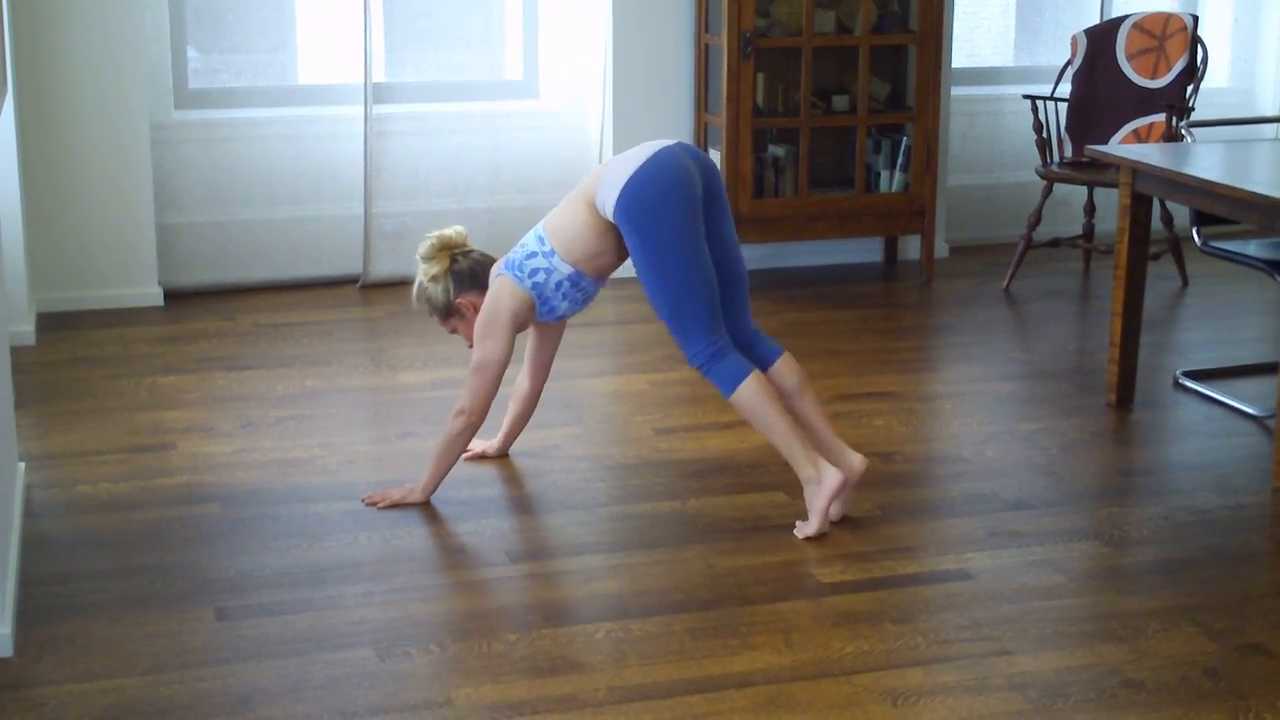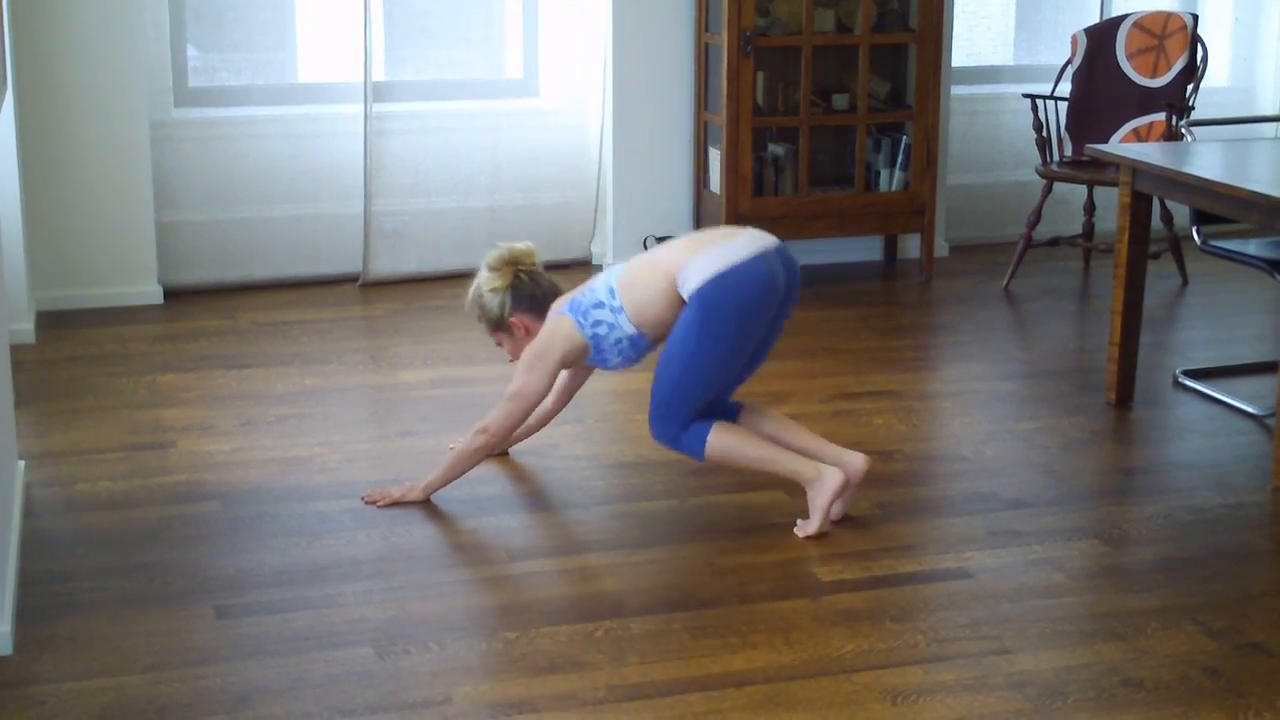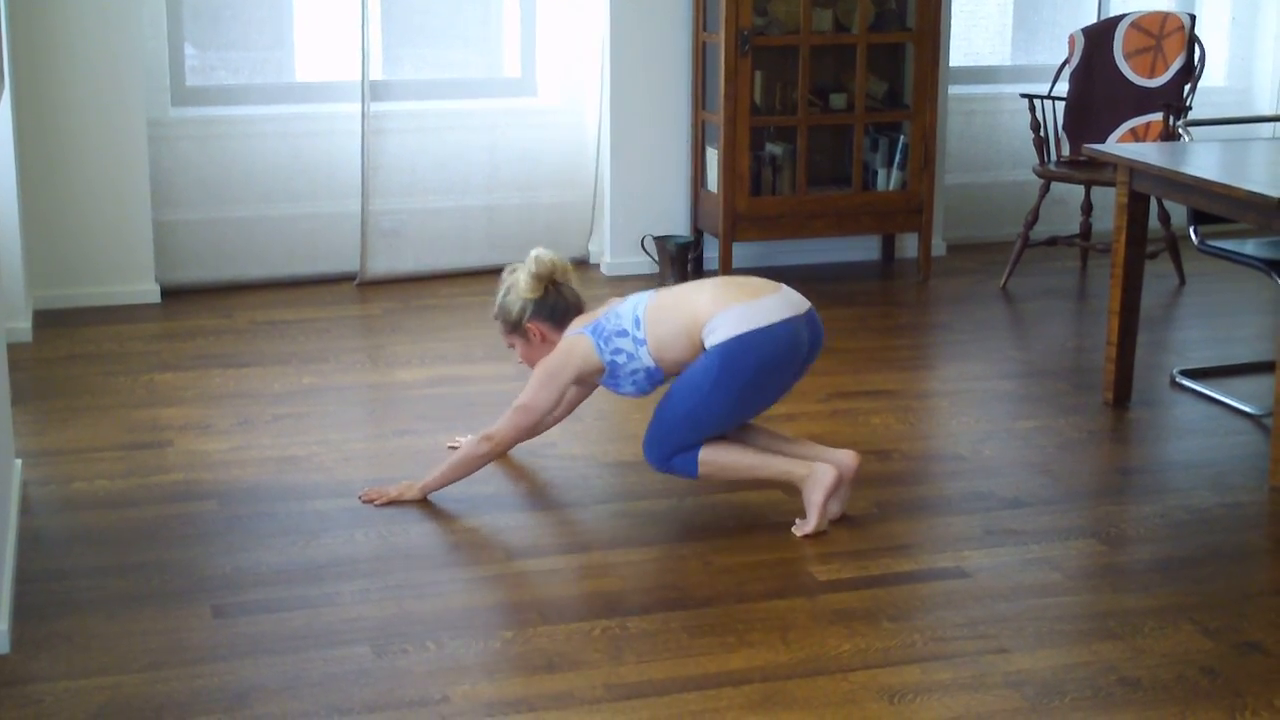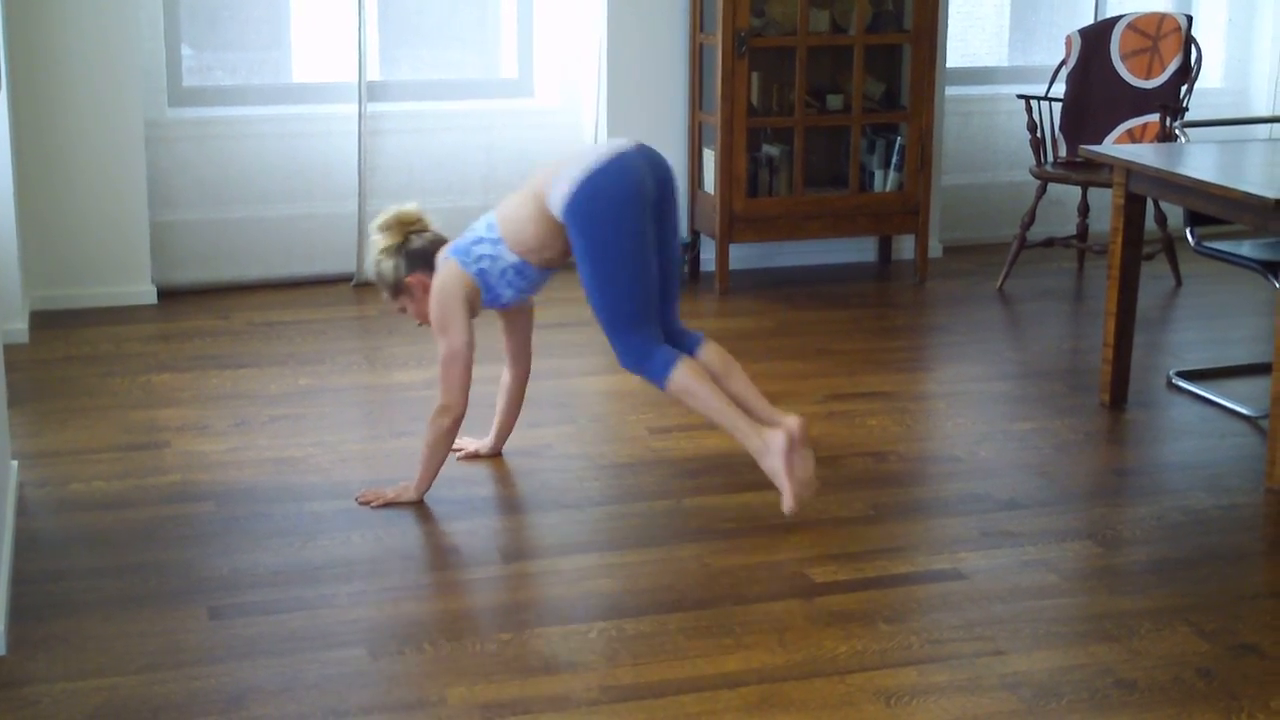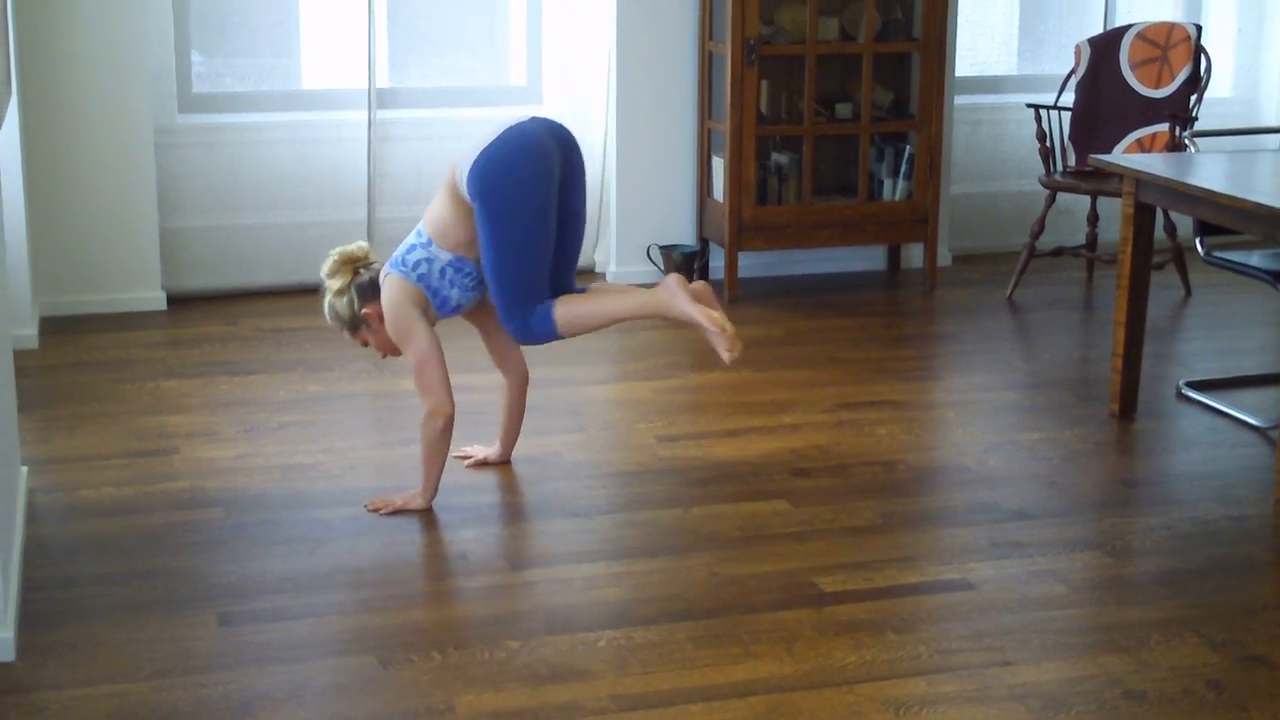
dt=0.3s
person 1, frame 1
left shoulder: (501, 300)
right shoulder: (533, 287)
left elbow: (468, 412)
right elbow: (534, 379)
left wrist: (423, 489)
right wrist: (501, 444)
left hip: (647, 189)
right hip: (679, 165)
left knee: (710, 351)
right knee: (740, 336)
left ankle: (817, 475)
right ankle: (839, 456)
person 1, frame 2
left shoulder: (557, 334)
right shoulder: (583, 315)
left elbow: (493, 429)
right elbow: (551, 400)
left wrist: (424, 487)
right wrist: (498, 440)
left hip: (734, 282)
right hip: (761, 255)
left knee: (672, 426)
right knee: (704, 410)
left ankle: (817, 475)
right ankle: (839, 459)
person 1, frame 3
left shoulder: (573, 349)
right shoulder: (600, 327)
left elbow: (498, 438)
right elbow: (558, 406)
left wrist: (420, 488)
right wrist: (492, 442)
left hip: (758, 337)
right hip: (797, 320)
left knee: (665, 451)
right knee: (698, 428)
left ankle: (812, 473)
right ankle: (831, 458)
person 1, frame 4
left shoulder: (449, 283)
right shoulder: (489, 278)
left elbow: (449, 405)
right elbow: (518, 364)
left wrist: (417, 488)
right wrist: (493, 442)
left hip: (598, 190)
right hip: (638, 162)
left knee: (640, 348)
right knee: (663, 335)
left ankle: (765, 442)
right ankle: (778, 422)
person 1, frame 5
left shoulder: (398, 300)
right shoulder: (454, 291)
left elbow: (439, 409)
right elbow: (516, 372)
left wrist: (424, 495)
right wrist: (503, 449)
left hip: (508, 161)
right hip: (546, 139)
left knee: (527, 321)
right knee: (553, 301)
left ankle: (663, 299)
right ankle: (681, 299)
